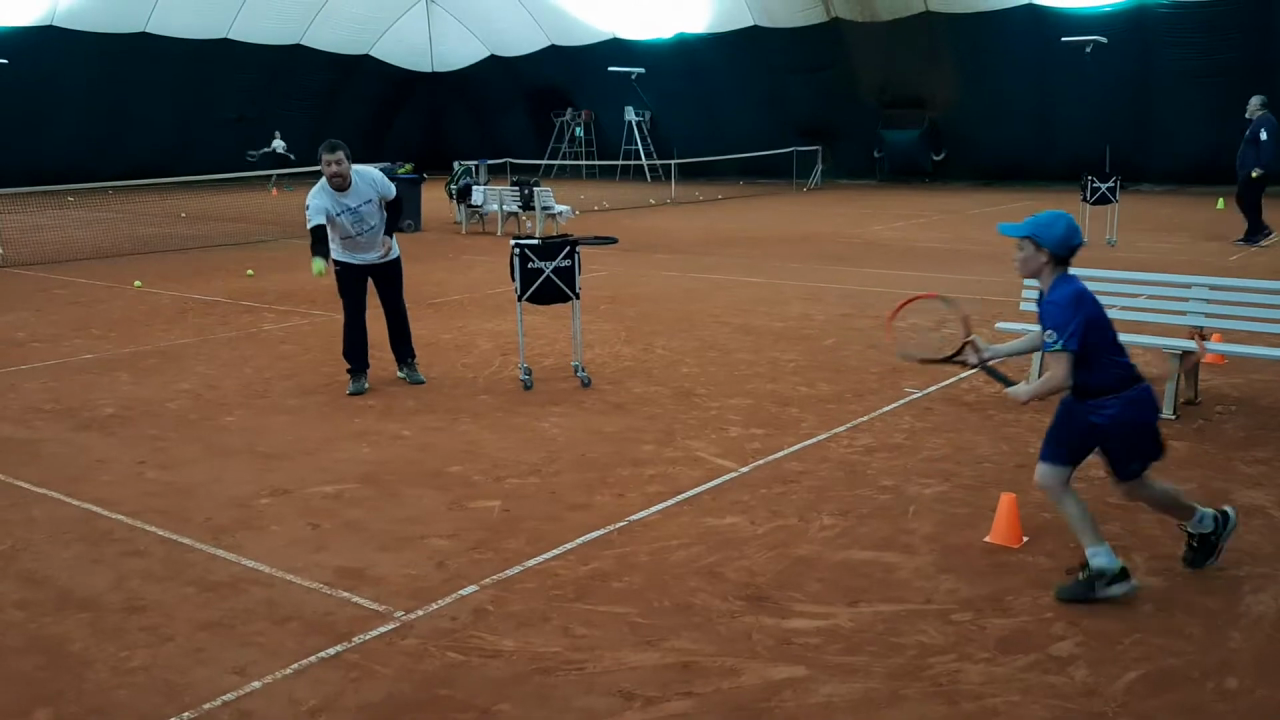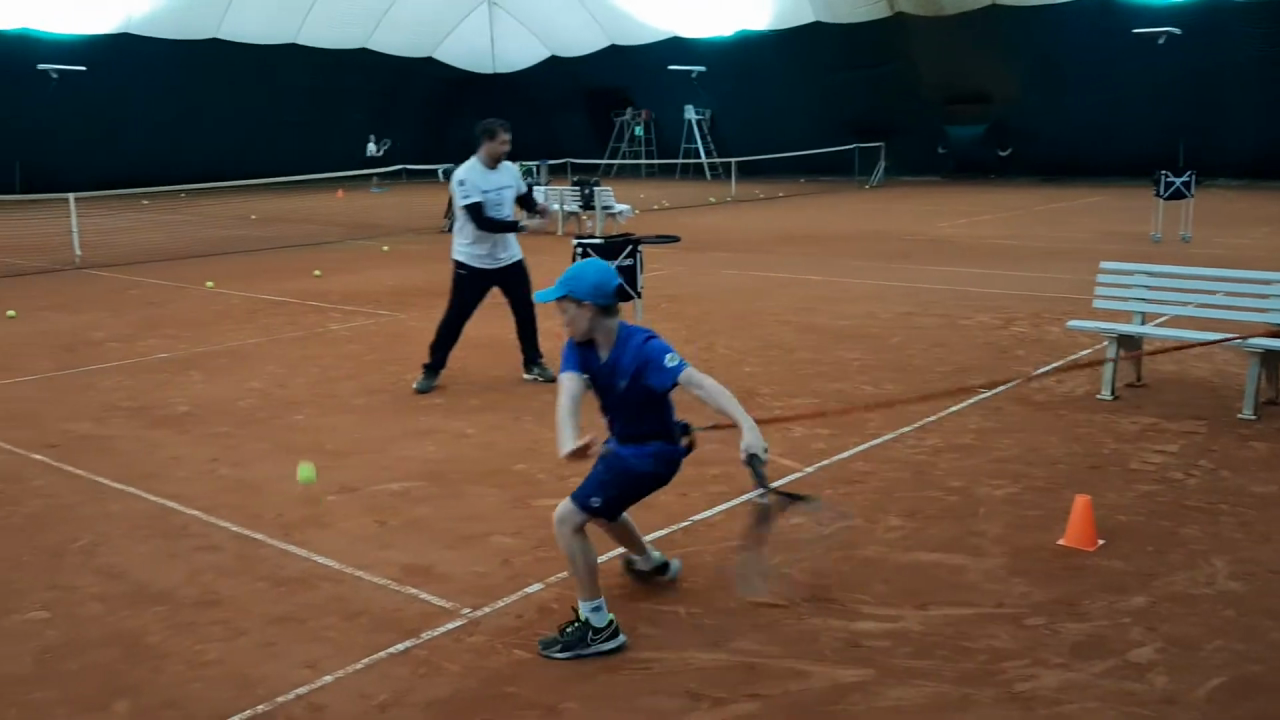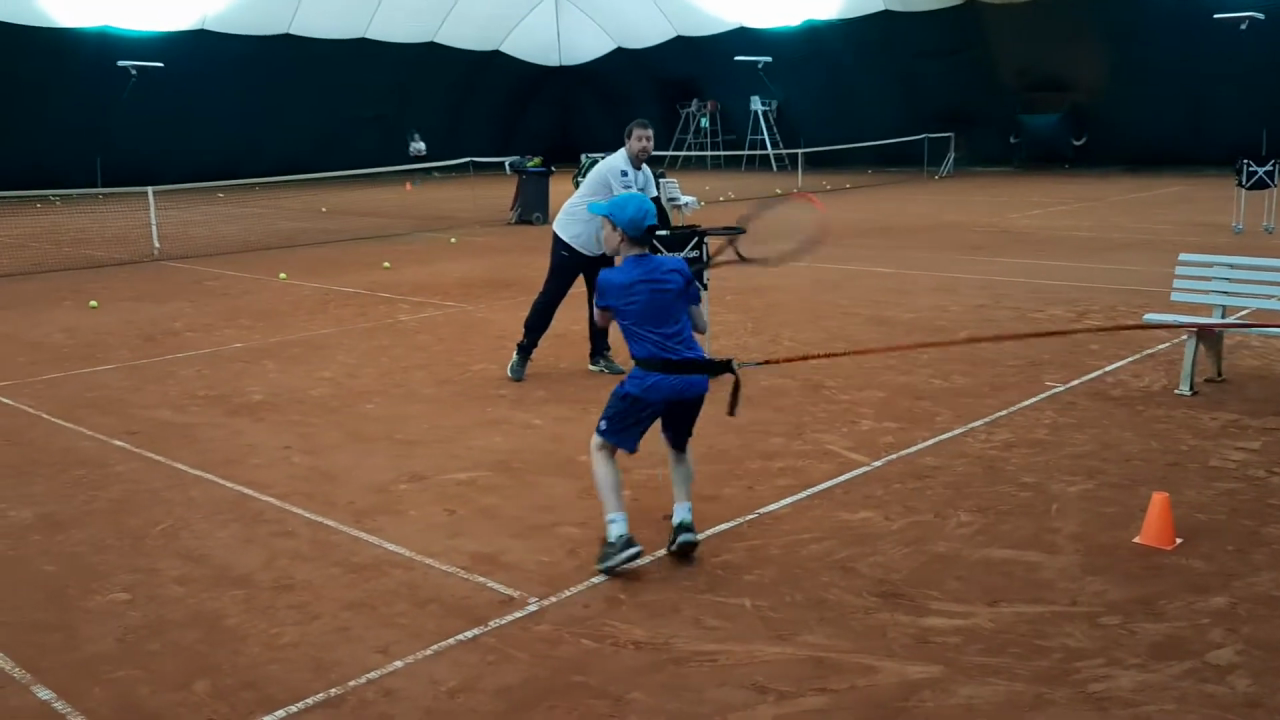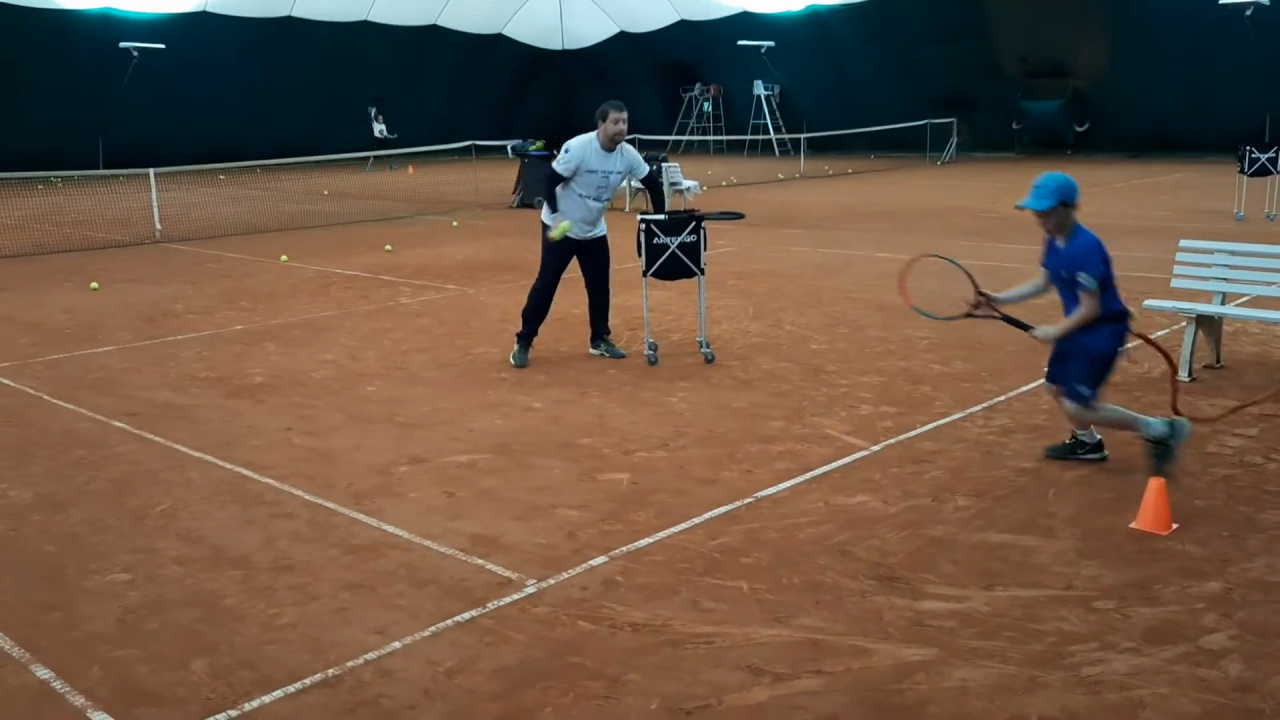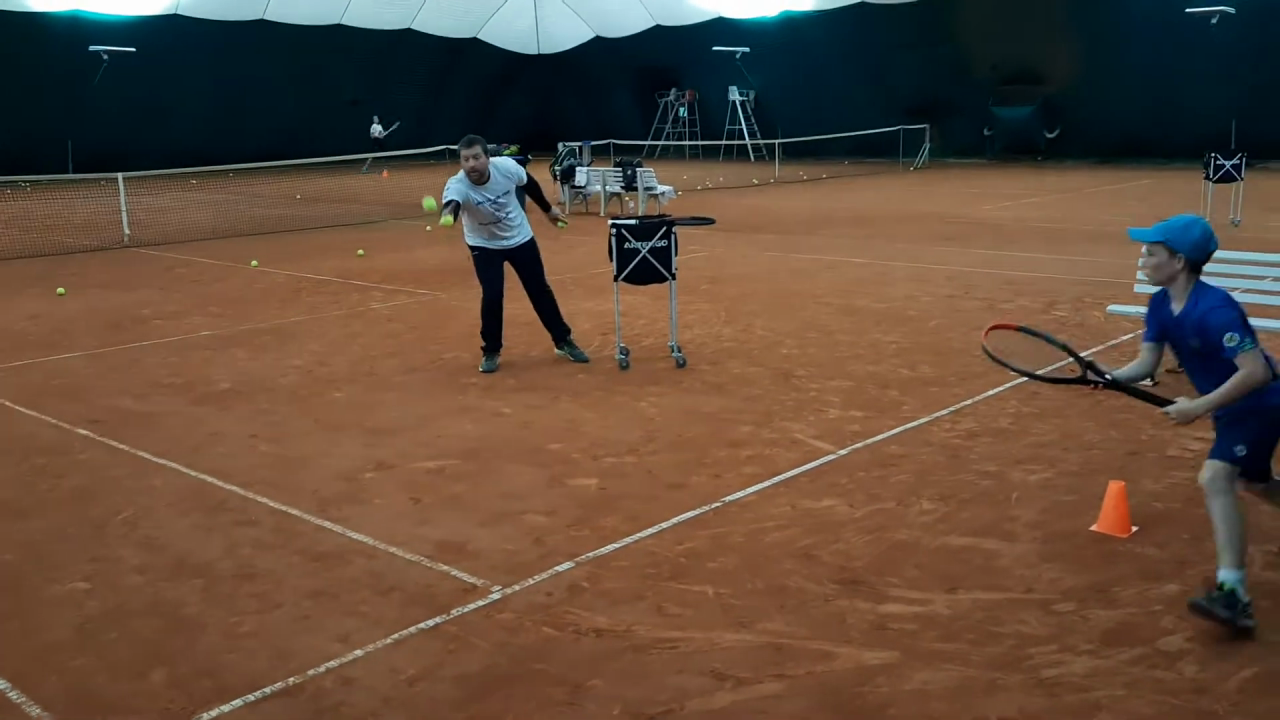
dt=1s
person 1, frame 1
left shoulder: (1065, 301)
right shoulder: (1051, 294)
left elbow: (1059, 378)
right elbow: (1046, 340)
left wrist: (1026, 393)
right wrist: (992, 352)
left hip: (1121, 404)
right hip: (1084, 401)
left knee: (1134, 487)
right knee: (1048, 479)
left ankle: (1209, 524)
right ankle: (1106, 568)
person 1, frame 2
left shoulder: (644, 348)
right shoulder: (579, 346)
left elbow: (702, 384)
right elbow: (567, 393)
left wrist: (747, 426)
right wrist: (566, 437)
left hip: (650, 454)
right hip: (625, 444)
left knee: (566, 520)
right knee: (597, 507)
left ankle: (598, 625)
right ankle: (649, 561)
person 1, frame 3
left shoulder: (609, 280)
right shoulder: (678, 269)
left elbow: (601, 321)
right elbow: (701, 326)
left hip: (650, 380)
right hip: (693, 378)
left knee: (602, 448)
right knee: (677, 446)
left ankle: (619, 536)
right ankle: (684, 523)
person 1, frame 4
left shoulder: (1084, 248)
right shoulder: (1055, 241)
left elbow: (1091, 308)
right elbow: (1042, 282)
left wrist: (1056, 331)
right wrist: (1002, 298)
left hip: (1099, 331)
right hip: (1080, 328)
left knee: (1078, 407)
right knee: (1057, 388)
left ankle: (1162, 430)
right ankle: (1088, 441)
person 1, frame 5
left shoulder: (1214, 307)
right shoulder: (1160, 302)
right elbow: (1147, 362)
left wrist: (1201, 407)
right wrist: (1112, 377)
right hip: (1230, 404)
left knee: (1214, 479)
left ankle: (1232, 592)
person 2, frame 1
left shoulder: (372, 177)
right shoulder: (317, 198)
left elbow: (395, 203)
right elbow: (318, 238)
left wrist: (388, 234)
right wrist: (320, 260)
left hip: (385, 255)
right hip: (348, 260)
left knee: (396, 309)
right knee: (353, 315)
left ankle: (406, 363)
right ankle: (358, 372)
person 2, frame 2
left shoulder: (510, 169)
right shoulder: (464, 176)
left elbow: (524, 197)
right elbow: (480, 221)
left wrist: (536, 207)
right wrist: (523, 225)
left hip: (508, 257)
right hip: (471, 260)
left knee: (525, 309)
right knee: (456, 316)
left ankle: (533, 364)
right ankle: (432, 370)
person 2, frame 3
left shoulder: (644, 172)
right shoulder: (617, 167)
left elbow: (656, 209)
left hip: (601, 245)
right hip: (572, 238)
right knee: (551, 296)
left ankle: (599, 356)
right ankle: (523, 353)
person 2, frame 4
left shoulder: (627, 154)
right shoulder: (577, 147)
left elbow: (653, 184)
right elbow: (550, 182)
right wrist: (556, 215)
left hip: (594, 231)
right hip: (561, 226)
left knee: (600, 285)
right knee: (546, 283)
left ankle: (599, 340)
right ankle: (523, 342)
person 2, frame 5
left shoulder: (505, 166)
right shoulder: (457, 186)
left elbow: (529, 183)
right elbow: (450, 208)
left wrist: (548, 209)
right wrist: (447, 215)
left hip: (520, 237)
right hip: (484, 244)
left knee: (539, 288)
right knee: (492, 294)
left ankle: (563, 340)
right ankle: (491, 351)
